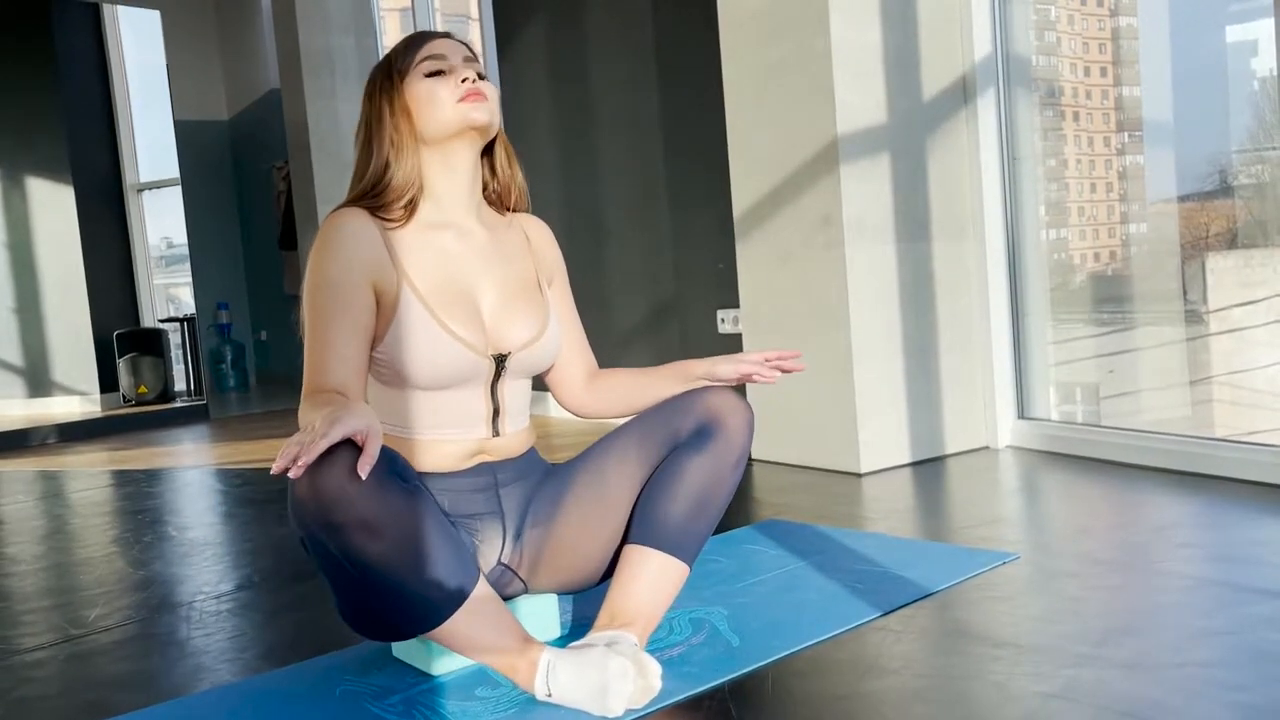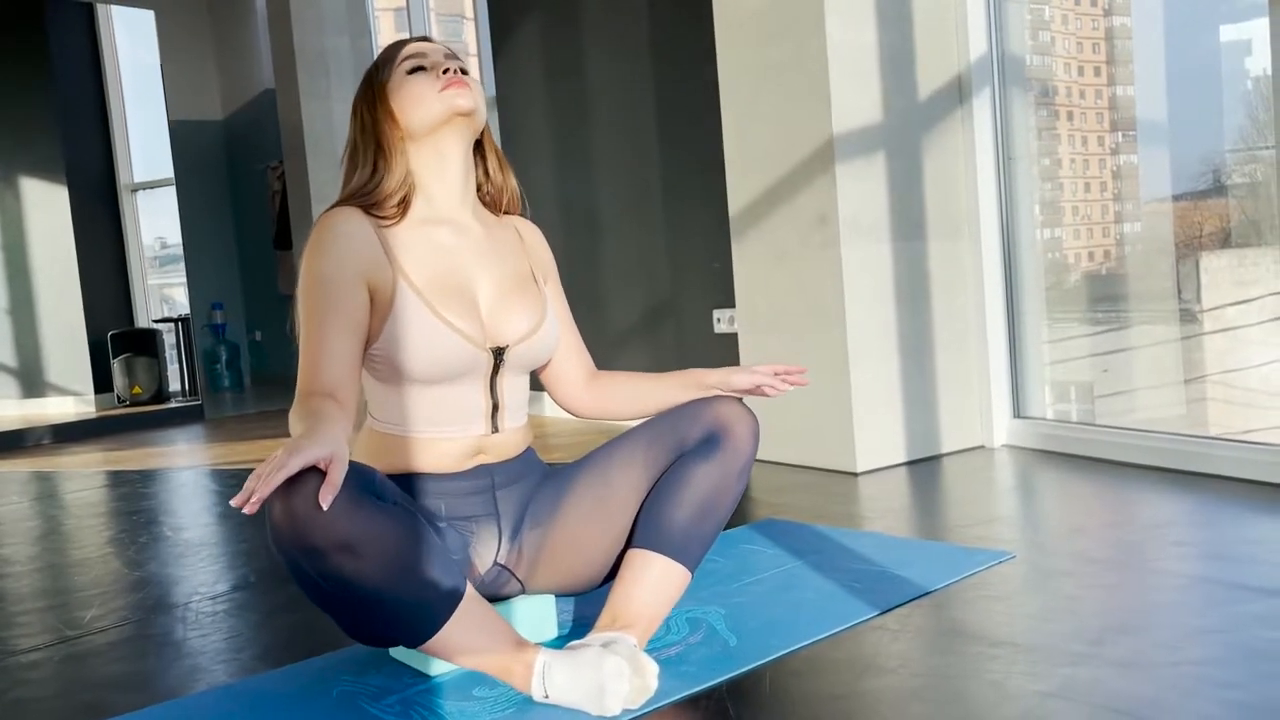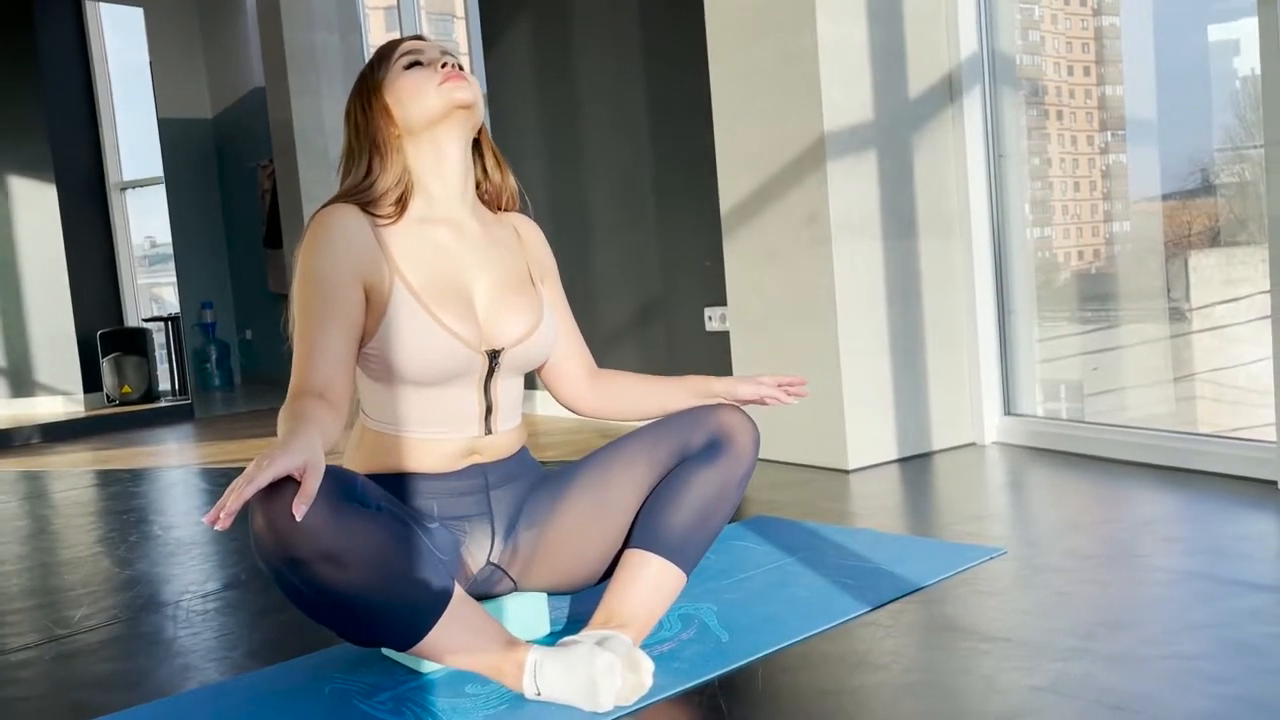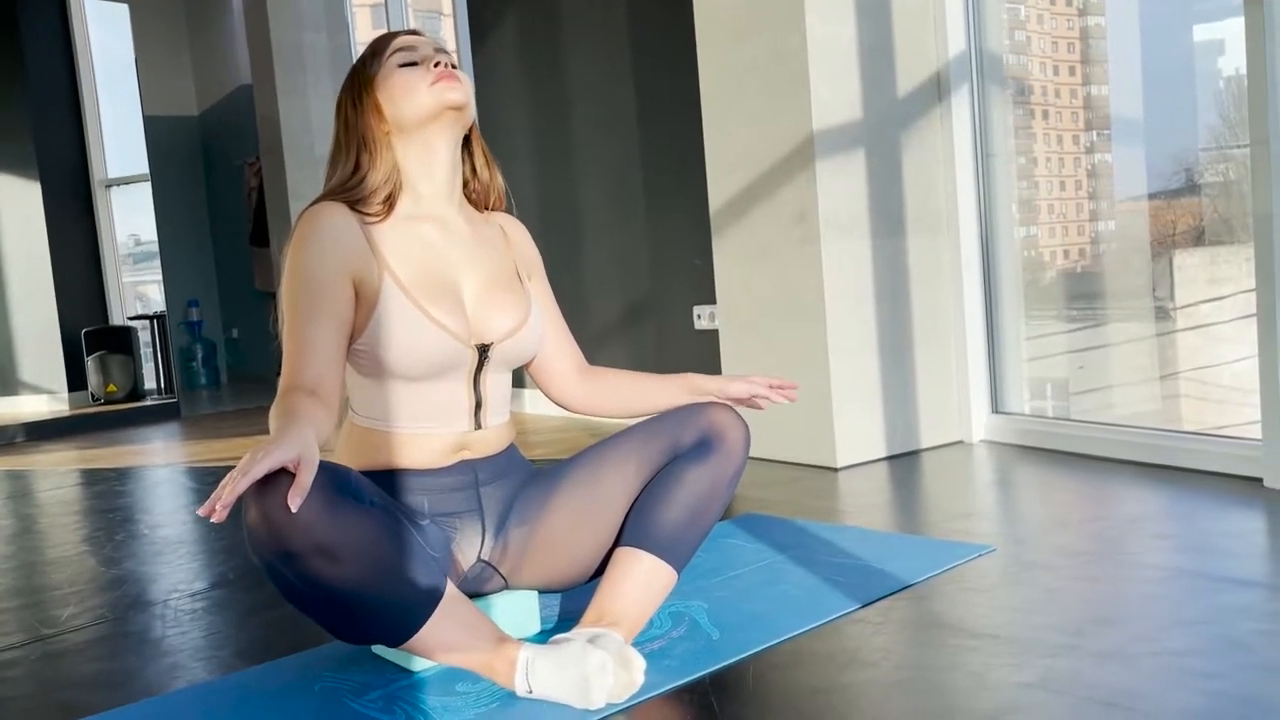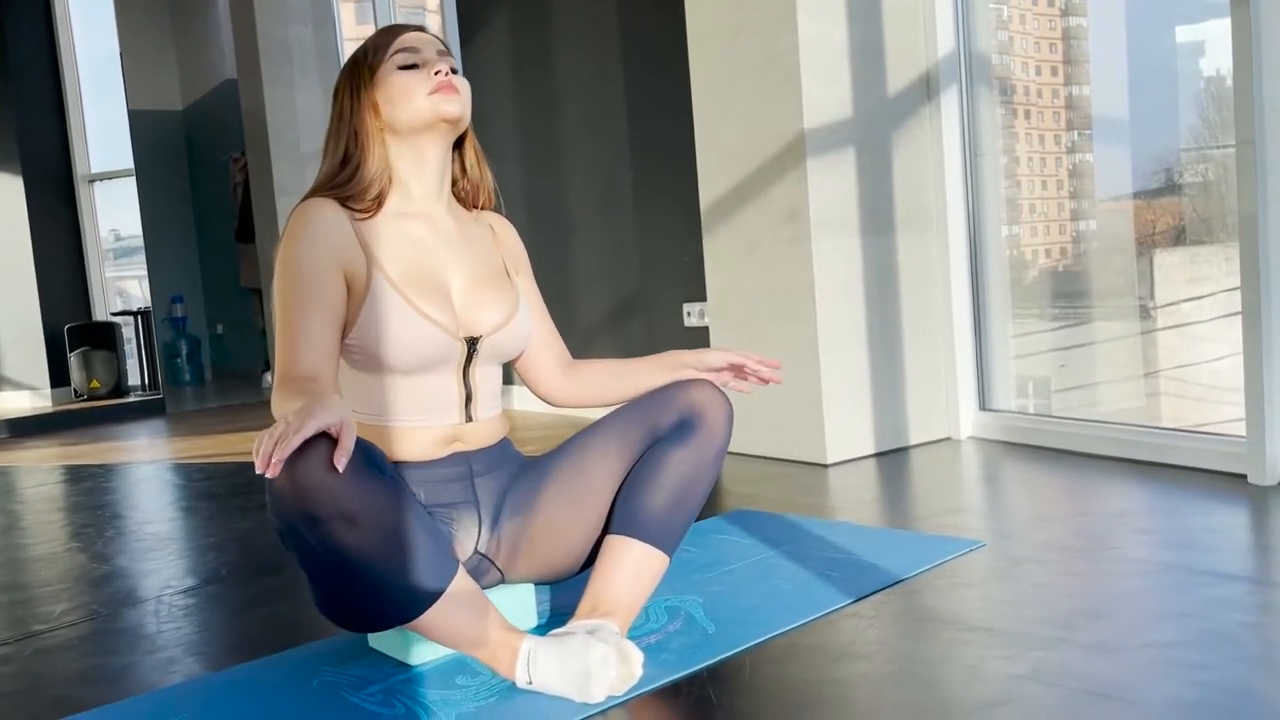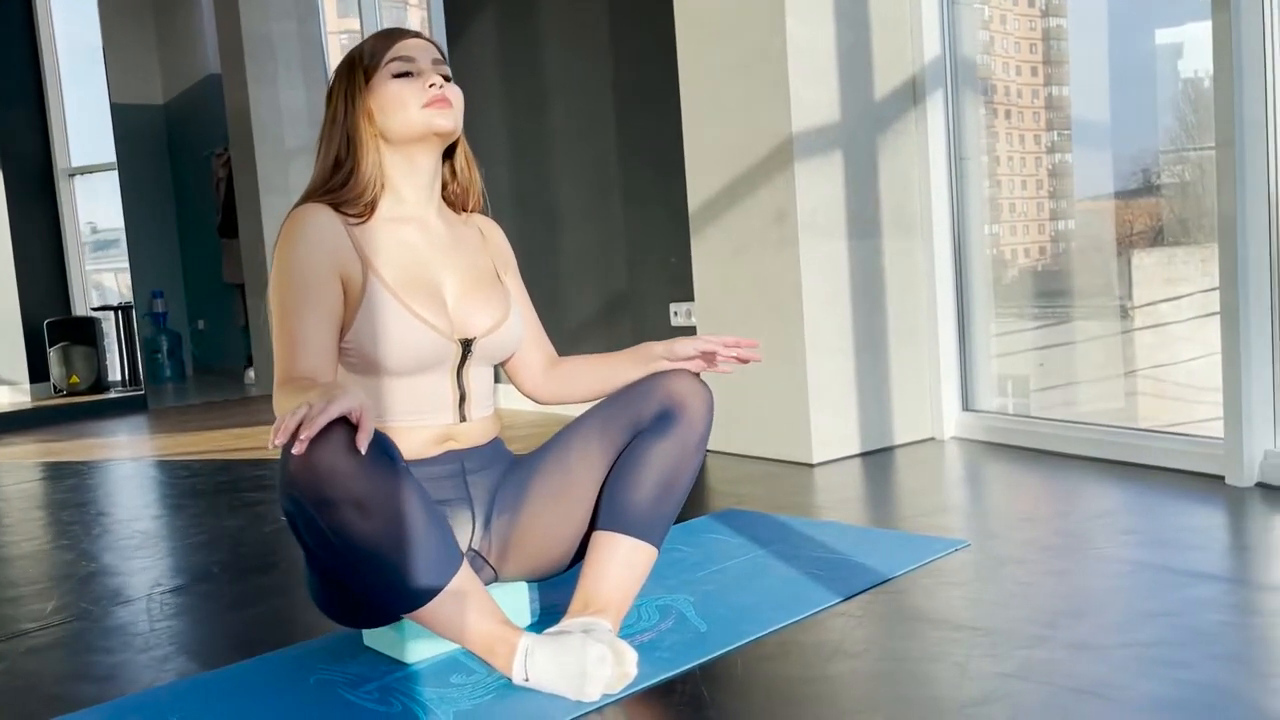
dt=0.3s
person 1, frame 1
left shoulder: (530, 238)
right shoulder: (358, 237)
left elbow: (582, 387)
right elbow: (328, 393)
left wrist: (708, 368)
right wrist: (345, 414)
left hip: (530, 508)
right hip: (416, 531)
left knee: (718, 415)
right knee: (334, 479)
left ankle: (615, 644)
person 1, frame 2
left shoulder: (523, 238)
right shoulder: (353, 234)
left elbow: (580, 387)
right elbow: (324, 394)
left wrist: (715, 378)
right wrist: (322, 430)
left hip: (526, 507)
right hip: (414, 530)
left knee: (724, 425)
right knee: (308, 505)
left ankle: (616, 643)
person 1, frame 3
left shoulder: (521, 237)
right shoulder: (349, 232)
left elbow: (582, 385)
right elbow: (318, 393)
left wrist: (715, 387)
right wrist: (301, 438)
left hip: (520, 507)
right hip: (404, 527)
left knee: (724, 433)
right knee: (293, 515)
left ankle: (611, 641)
right ankle: (522, 666)
person 1, frame 4
left shoulder: (507, 236)
right shoulder: (337, 230)
left elbow: (573, 380)
right elbow: (309, 389)
left wrist: (703, 383)
right wrist: (296, 431)
left hip: (508, 506)
right hip: (395, 525)
left knee: (715, 428)
right knee: (284, 505)
left ankle: (599, 640)
right ankle: (514, 662)
person 1, frame 5
left shoulder: (495, 234)
right shoulder: (329, 225)
left elbow: (557, 376)
right elbow: (300, 379)
left wrist: (684, 360)
right wrist: (318, 405)
left hip: (506, 499)
right hip: (394, 520)
left knee: (697, 406)
right knee: (311, 472)
left ankle: (599, 631)
right ankle: (518, 654)
person 1, frame 6
left shoulder: (484, 235)
right shoulder: (322, 230)
left elbow: (544, 375)
right elbow: (296, 387)
left wrist: (661, 352)
right wrist: (330, 396)
left hip: (496, 499)
right hip: (389, 524)
left knee: (678, 397)
right knee: (324, 459)
left ankle: (590, 629)
right ankle: (517, 650)
